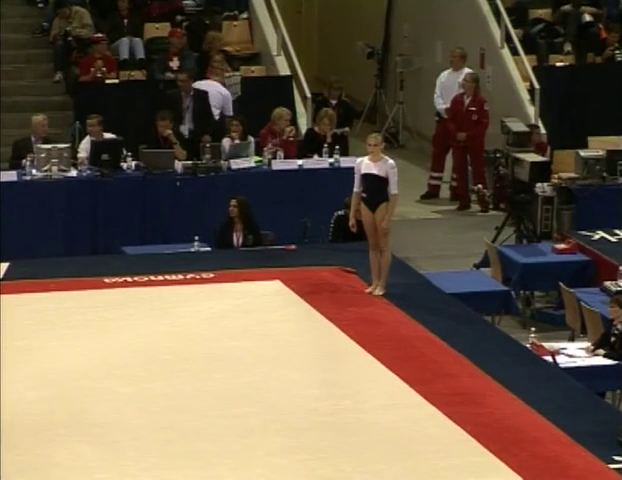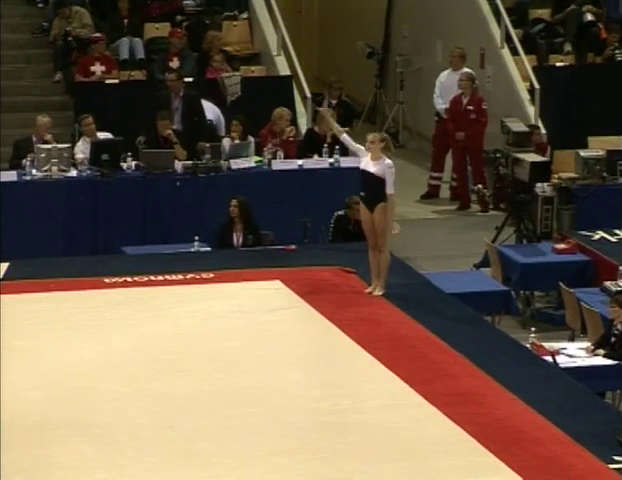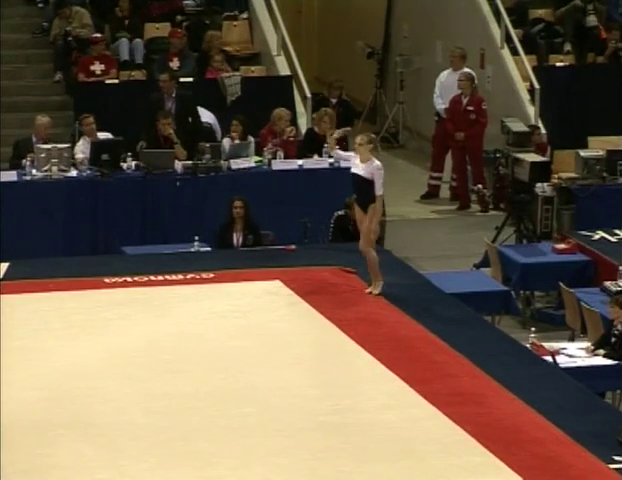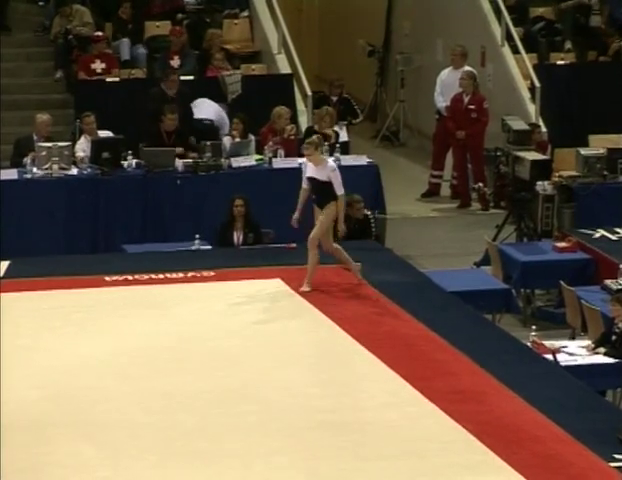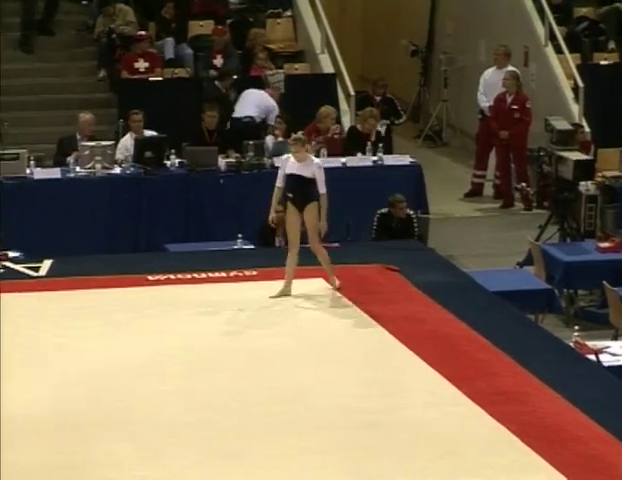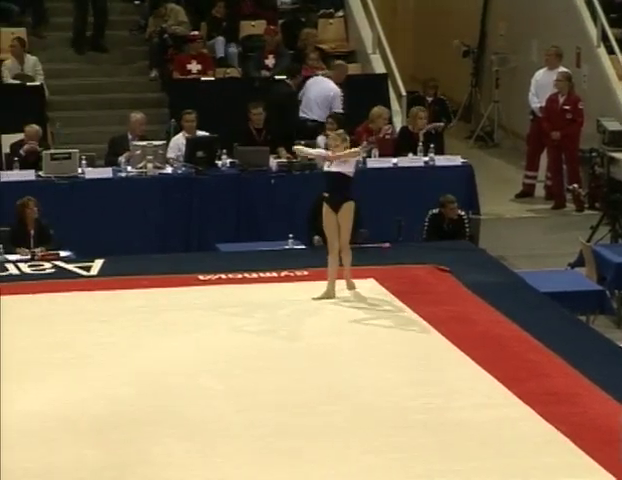
dt=0.7s
person 1, frame 1
left shoulder: (389, 164)
right shoulder: (360, 163)
left elbow: (394, 193)
right elbow: (357, 190)
left wrist: (388, 218)
right wrist: (352, 215)
left hip: (381, 205)
right hip: (366, 205)
left knee: (383, 246)
right knee: (372, 246)
left ankle: (382, 284)
right ankle: (374, 282)
person 1, frame 2
left shoulder: (387, 165)
right shoulder: (364, 154)
left elbow: (390, 193)
right elbow: (344, 137)
left wrist: (391, 219)
right wrist: (328, 118)
left hip: (380, 205)
right hip: (365, 203)
left knee: (381, 246)
right knee: (372, 245)
left ankle: (381, 284)
right ankle: (374, 282)
person 1, frame 3
left shoulder: (376, 166)
right shoulder: (354, 158)
left elbow: (379, 194)
right elbow: (333, 151)
left wrist: (376, 222)
right wrist: (334, 138)
left hip: (372, 206)
right hip: (359, 205)
left knee: (365, 246)
right knee: (365, 246)
left ankle: (378, 280)
right ankle: (374, 282)
person 1, frame 4
left shoulder: (330, 167)
right shoulder: (305, 164)
left elbow: (340, 194)
right elbow: (305, 188)
left wrist: (341, 221)
right wrist: (297, 211)
left hip: (330, 205)
right hip: (317, 205)
left knee: (312, 240)
right knee: (327, 245)
left ankle: (308, 281)
right ankle: (353, 266)
person 1, frame 5
left shoulder: (315, 164)
right shoulder: (285, 160)
left elbow: (322, 192)
right elbow: (279, 186)
left wrist: (323, 219)
right wrist: (273, 210)
left hip: (309, 205)
right hip: (292, 205)
left knee: (315, 244)
right knee: (293, 246)
left ankle: (332, 276)
right ankle: (286, 286)
person 1, frame 6
left shoulder: (350, 158)
right shoulder: (324, 157)
left elbow: (357, 151)
right elbow: (298, 149)
left wrist: (337, 152)
right wrist: (321, 153)
left hip: (345, 203)
right hip: (328, 204)
left knee: (343, 244)
right knee: (332, 246)
left ankle: (348, 277)
right ankle: (331, 288)
person 2, frame 1
right shoulder: (444, 75)
right elbow: (437, 95)
right wrist: (444, 108)
right hip: (443, 117)
right knee: (437, 152)
left ankle: (456, 190)
right ankle: (433, 188)
person 2, frame 2
right shoulder: (443, 75)
right elbow: (436, 95)
right wrist: (443, 109)
right hip: (442, 118)
right knee: (437, 152)
left ankle: (456, 189)
right ankle: (433, 188)
person 2, frame 3
left shoulder: (469, 75)
right shoulder: (443, 75)
right elbow: (436, 95)
right wrist: (443, 109)
right hip: (442, 117)
right knee: (437, 153)
right ankle: (433, 188)
person 2, frame 4
right shoulder: (444, 73)
right elbow: (437, 93)
right wrist: (444, 106)
right hip: (443, 115)
right knee: (438, 151)
right ankle: (434, 186)
person 2, frame 5
left shoulder: (513, 73)
right shoulder: (487, 73)
right elbow: (480, 93)
right wrist: (487, 106)
right hip: (487, 115)
right knee: (481, 151)
right ankle: (477, 186)
person 2, frame 6
right shoulder: (539, 74)
right elbow: (532, 94)
right wrist: (539, 107)
right hip: (538, 116)
right knee: (532, 152)
right ankle: (528, 187)
person 3, frame 1
left shoulder: (481, 101)
right shoulder: (456, 99)
left elbow: (484, 124)
right elbow: (450, 120)
left wrist: (468, 135)
right wrist: (455, 133)
left hip: (475, 142)
right hip: (457, 141)
left knee: (478, 170)
right knee: (460, 171)
left ankle: (483, 202)
right ankle: (464, 201)
person 3, frame 2
left shoulder: (479, 100)
right shoulder: (455, 100)
left elbow: (482, 123)
right elbow: (449, 120)
left wrist: (466, 134)
right wrist: (454, 133)
left hip: (474, 142)
right hip: (457, 141)
left knee: (478, 170)
right knee: (460, 171)
left ankle: (483, 201)
right ankle: (464, 201)
person 3, frame 3
left shoulder: (478, 101)
right shoulder: (454, 100)
left elbow: (482, 123)
right elbow: (449, 120)
left wrist: (466, 134)
right wrist: (454, 133)
left hip: (473, 142)
right hip: (456, 142)
left knee: (477, 170)
right knee: (459, 170)
left ankle: (483, 202)
right ankle: (464, 201)
person 3, frame 4
left shoulder: (480, 100)
right shoulder: (456, 99)
left elbow: (483, 122)
right elbow: (449, 118)
left wrist: (467, 133)
right wrist: (455, 131)
left hip: (474, 140)
right hip: (457, 140)
left knee: (478, 168)
right knee: (460, 169)
left ankle: (484, 200)
right ankle: (464, 199)
person 3, frame 5
left shoulder: (523, 99)
right shoulder: (499, 98)
left elbow: (526, 122)
right elbow: (493, 118)
left wrist: (510, 133)
right wrist: (498, 131)
left hip: (517, 140)
right hip: (500, 139)
left knee: (521, 168)
right knee: (503, 169)
left ankle: (526, 200)
right ankle: (507, 199)
person 3, frame 6
left shoulder: (575, 100)
right shoulder: (551, 99)
left elbow: (578, 122)
right elbow: (544, 119)
left wrist: (562, 133)
right wrist: (550, 132)
left hip: (570, 140)
right hip: (552, 140)
left knee: (572, 169)
right knee: (554, 169)
left ankle: (578, 201)
right ankle: (559, 200)
